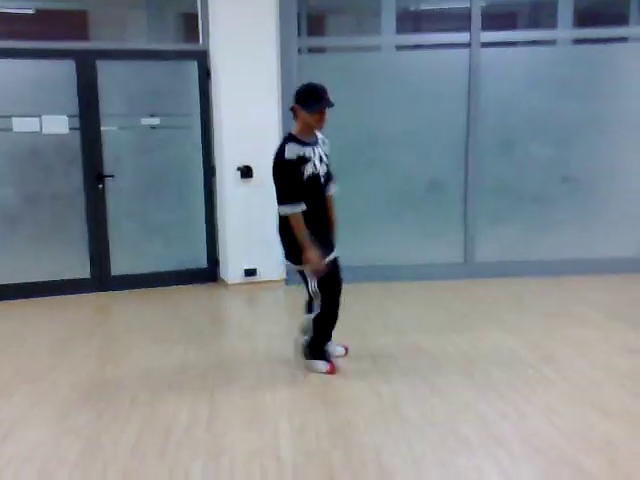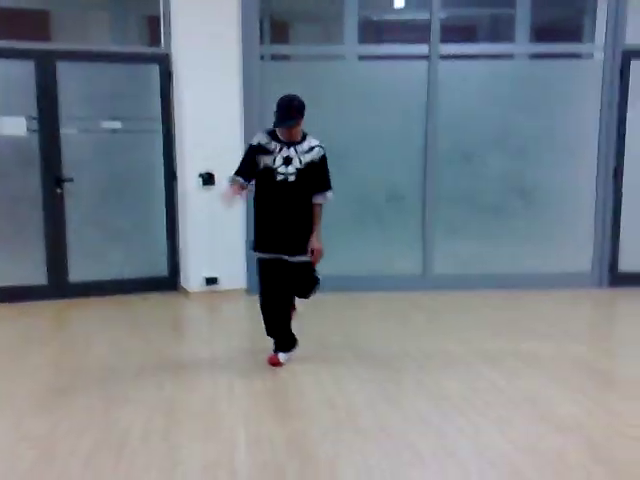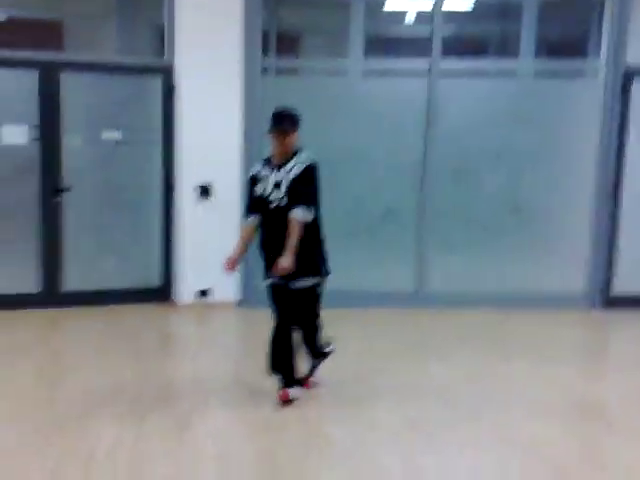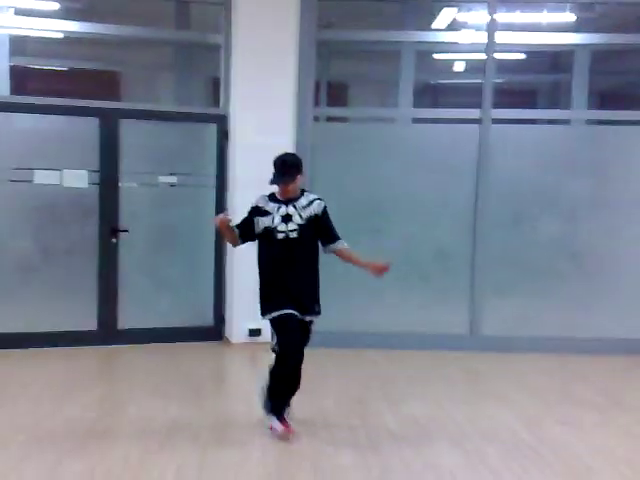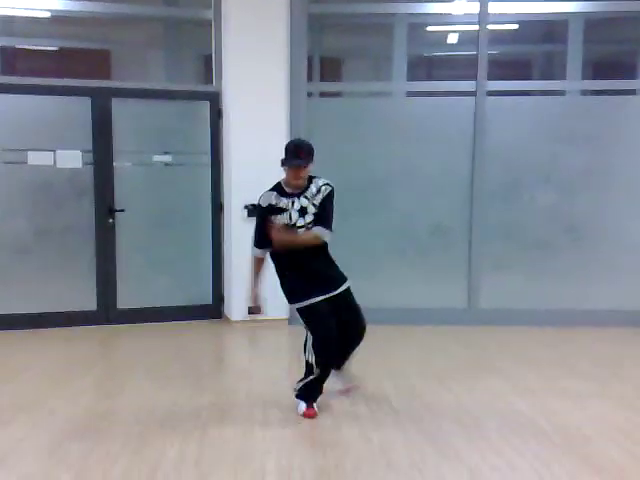
dt=1s
person 1, frame 1
left shoulder: (319, 140)
right shoulder: (290, 152)
right elbow: (290, 207)
left wrist: (332, 227)
right wrist: (308, 248)
left hip: (321, 232)
right hip: (302, 237)
left knee: (331, 286)
right knee: (323, 292)
left ankle: (321, 342)
right ankle: (315, 351)
person 1, frame 2
left shoulder: (315, 150)
right shoulder: (261, 143)
left elbow: (320, 197)
right elbow: (242, 177)
left wrist: (317, 236)
right wrist: (236, 188)
left hip: (300, 236)
right hip: (268, 236)
left knee: (303, 286)
right knee: (271, 294)
left ankle: (289, 300)
right ankle: (283, 344)
person 1, frame 3
left shoulder: (305, 166)
right shoulder: (258, 173)
left elbow: (301, 213)
right elbow: (253, 217)
left wrist: (290, 255)
right wrist: (238, 252)
left hip: (306, 259)
right hip: (274, 262)
left knee: (306, 317)
right knee: (283, 322)
left ankle: (318, 353)
right ankle: (288, 381)
person 1, frame 4
left shoulder: (315, 206)
right shoulder: (262, 206)
left elbow: (334, 244)
right elbow: (237, 239)
left wrist: (367, 265)
right wrist: (224, 228)
left hip: (306, 296)
right hip: (276, 295)
left knee: (294, 354)
right knee: (289, 351)
left ankle: (278, 407)
right ankle: (275, 409)
person 1, frame 5
left shoulder: (324, 190)
right shoulder: (270, 200)
left elbow: (323, 234)
right elbow: (261, 247)
left wrist: (289, 238)
right wrist: (254, 286)
left hip: (328, 274)
right hip: (298, 281)
left knee: (355, 327)
right knee: (323, 337)
left ankle: (335, 366)
right ankle: (307, 395)
